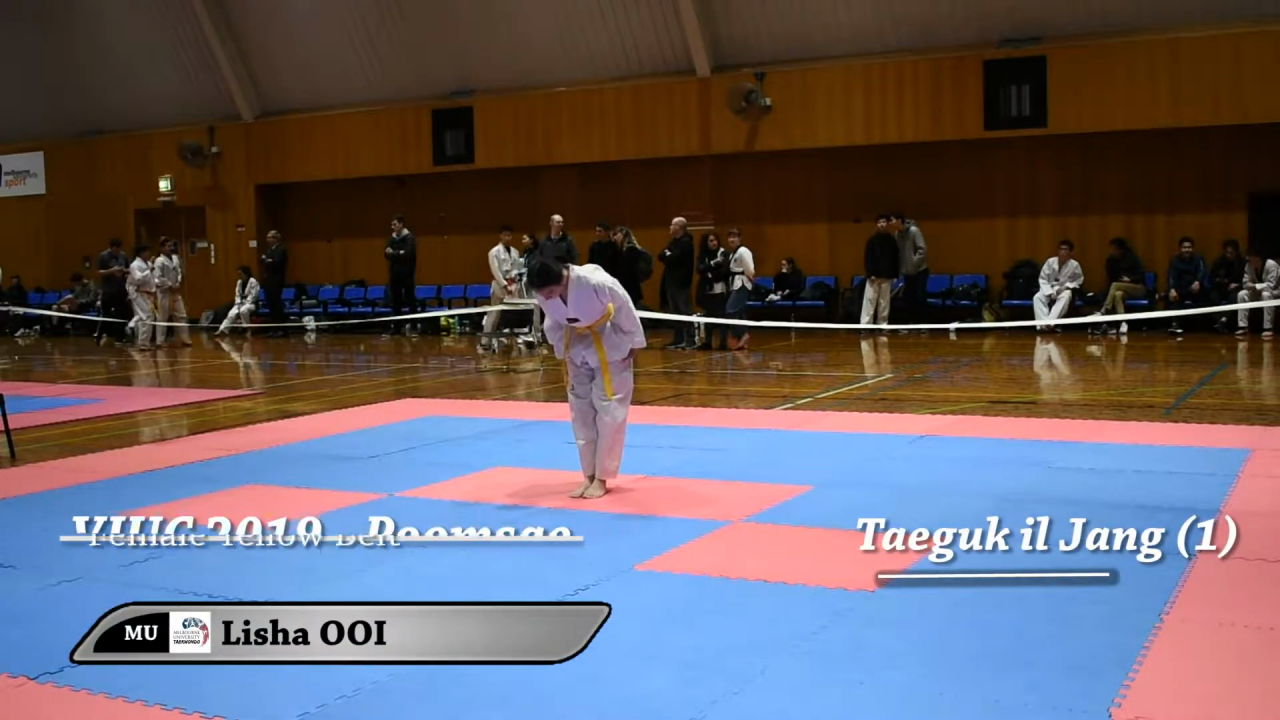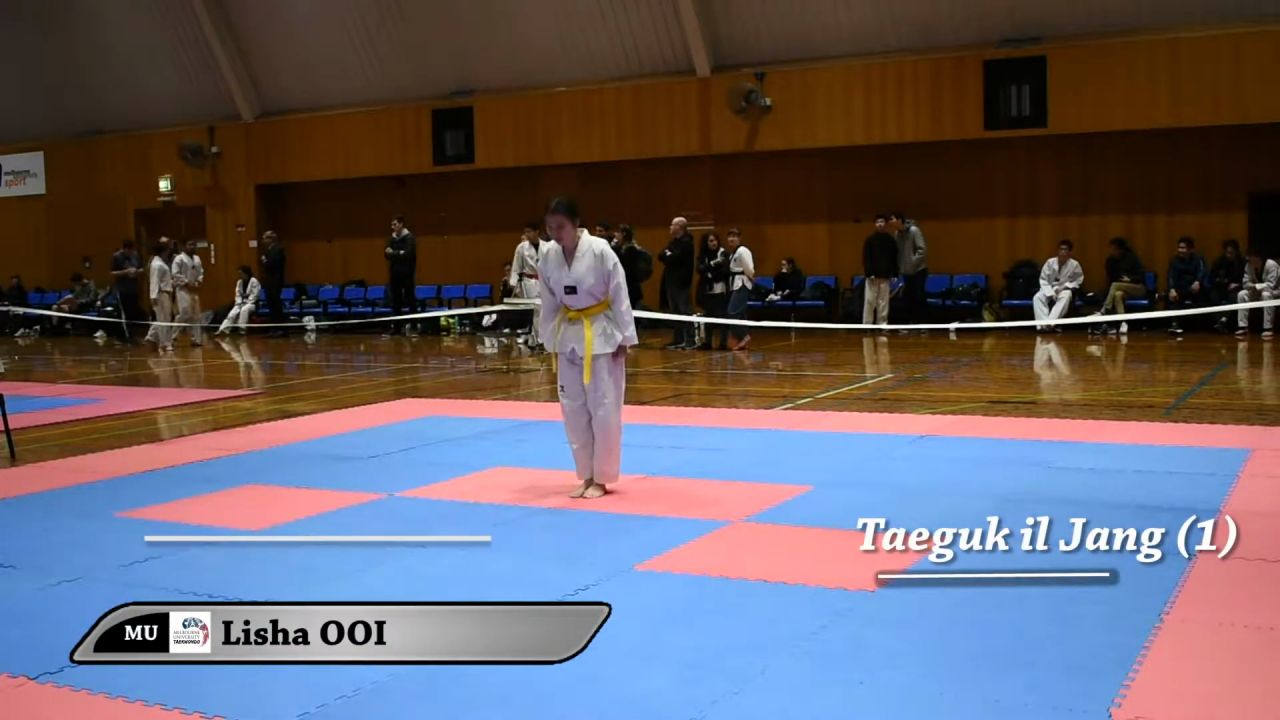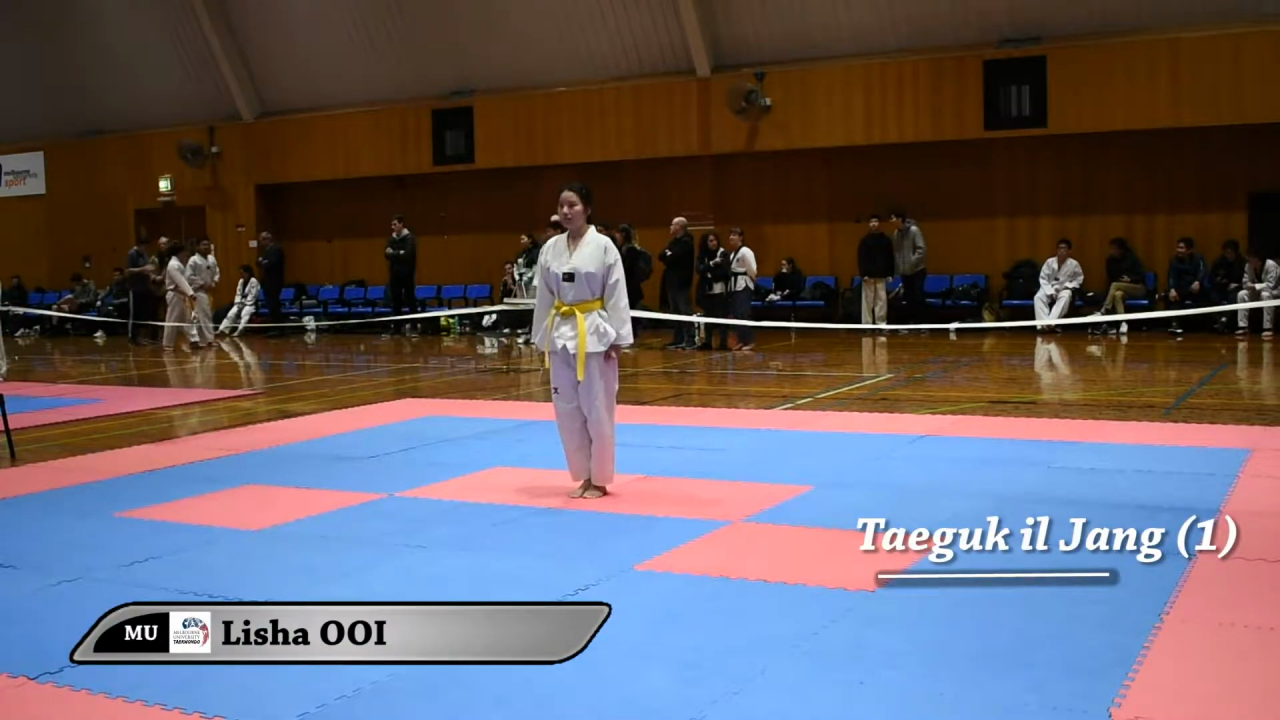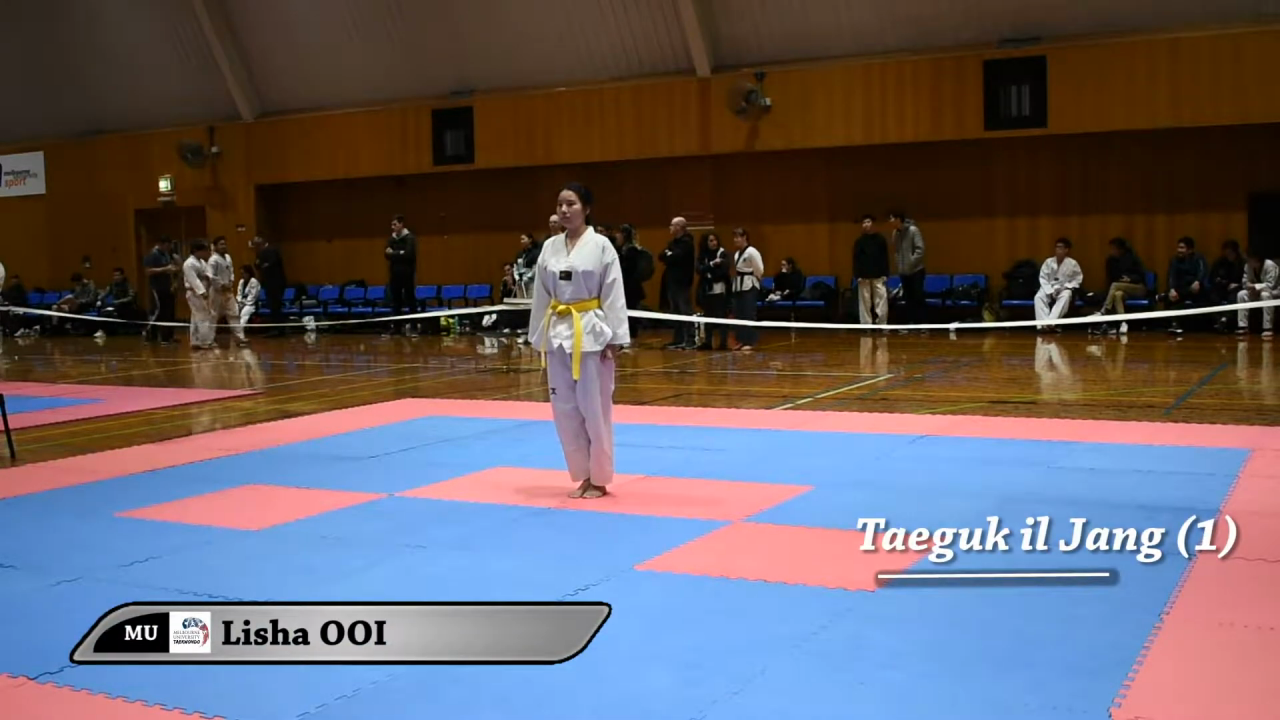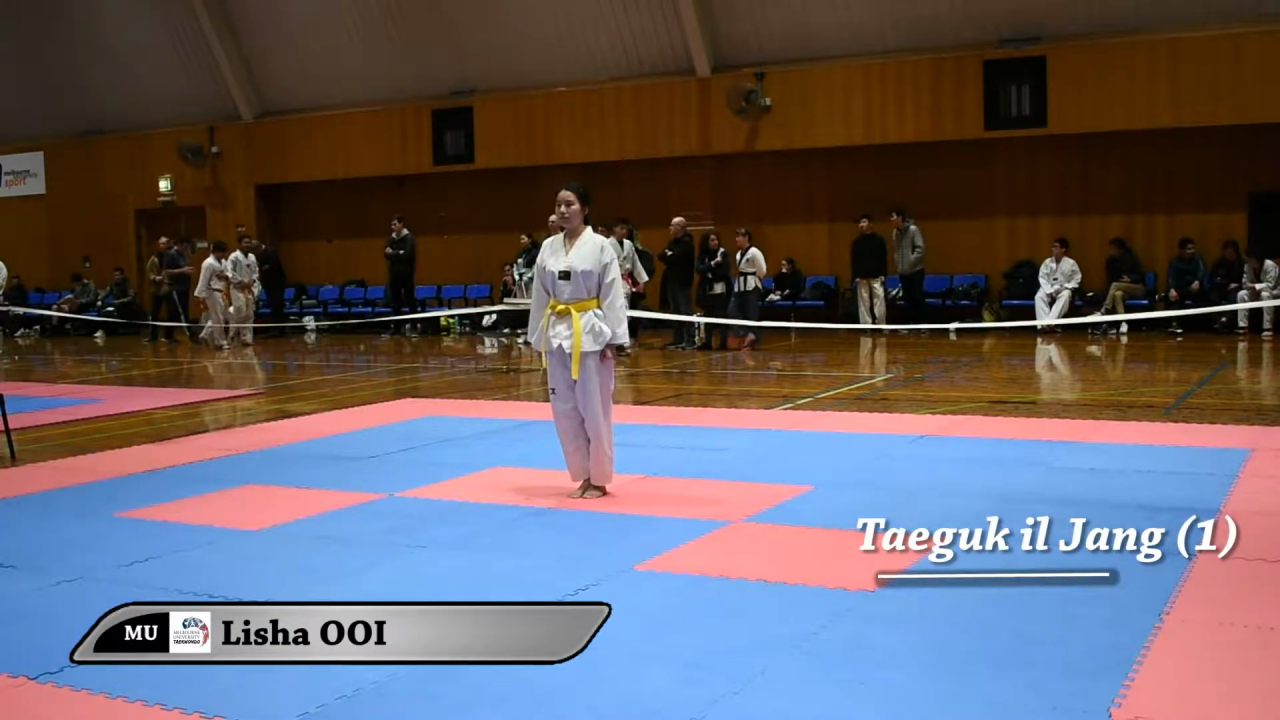
dt=0.4s
person 1, frame 1
left shoulder: (594, 281)
right shoulder: (544, 292)
left elbow: (625, 308)
left wrist: (633, 344)
right wrist: (563, 349)
left hip: (610, 343)
right hip: (578, 345)
left knee: (609, 409)
right knee: (581, 410)
left ankle: (602, 478)
right ankle: (589, 475)
person 1, frame 2
left shoulder: (601, 251)
right shoulder: (548, 256)
left elbow: (620, 298)
right elbow: (548, 303)
left wrist: (624, 341)
right wrist: (552, 342)
left hip: (601, 337)
right hip: (568, 337)
left knee: (604, 409)
right knee: (573, 410)
left ankle: (601, 478)
right ankle: (586, 476)
person 1, frame 3
left shoulder: (603, 246)
right shoulder: (551, 248)
left elbow: (616, 296)
right elbow: (545, 297)
left wrist: (616, 340)
right wrist: (545, 339)
left hip: (594, 335)
right hip: (561, 335)
left knee: (597, 409)
right knee: (567, 410)
left ankle: (599, 479)
right ankle: (583, 477)
person 1, frame 4
left shoulder: (601, 246)
right shoulder: (550, 247)
left elbow: (614, 296)
right elbow: (541, 296)
left wrist: (614, 340)
right wrist: (541, 338)
left hip: (590, 334)
right hip: (558, 334)
left knee: (594, 408)
right knee: (565, 409)
left ankle: (600, 479)
right ankle: (583, 476)
person 1, frame 5
left shoulder: (600, 245)
right shoulder: (548, 247)
left elbow: (613, 295)
right elbow: (541, 296)
left wrist: (612, 340)
right wrist: (541, 338)
left hip: (590, 333)
right hip: (557, 334)
left knee: (594, 408)
right knee: (565, 409)
left ankle: (599, 479)
right ankle: (583, 476)
